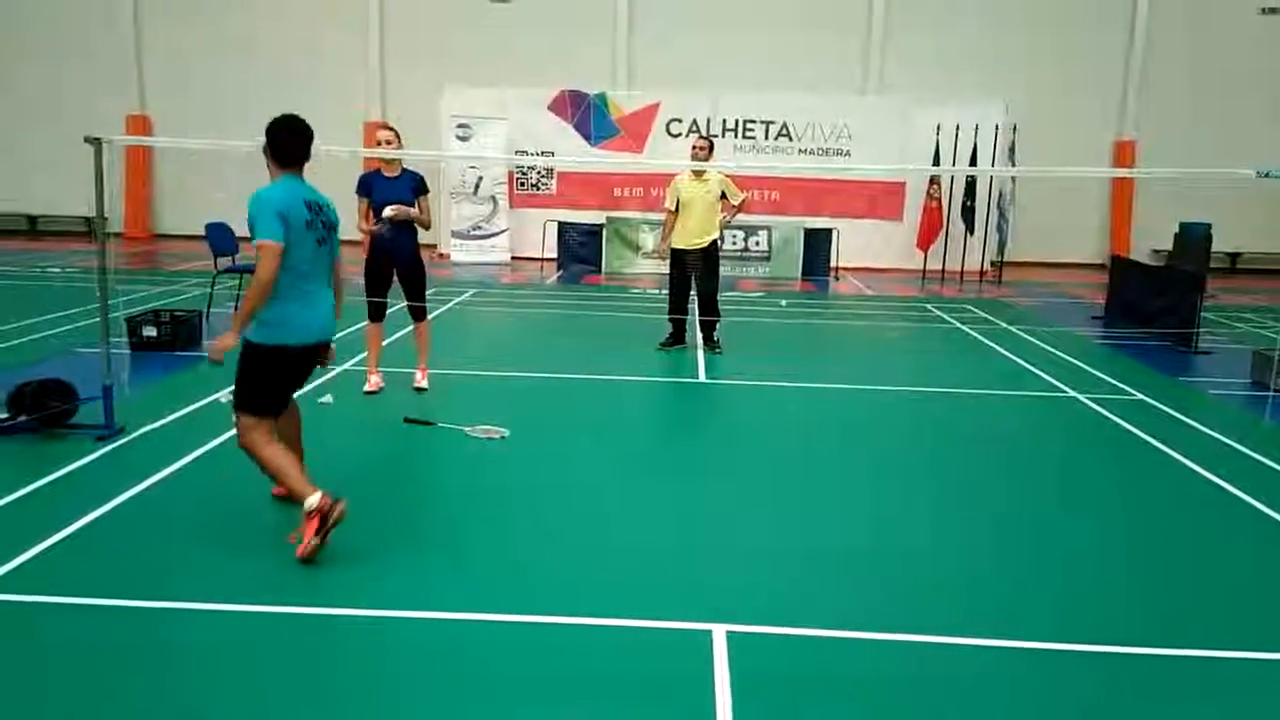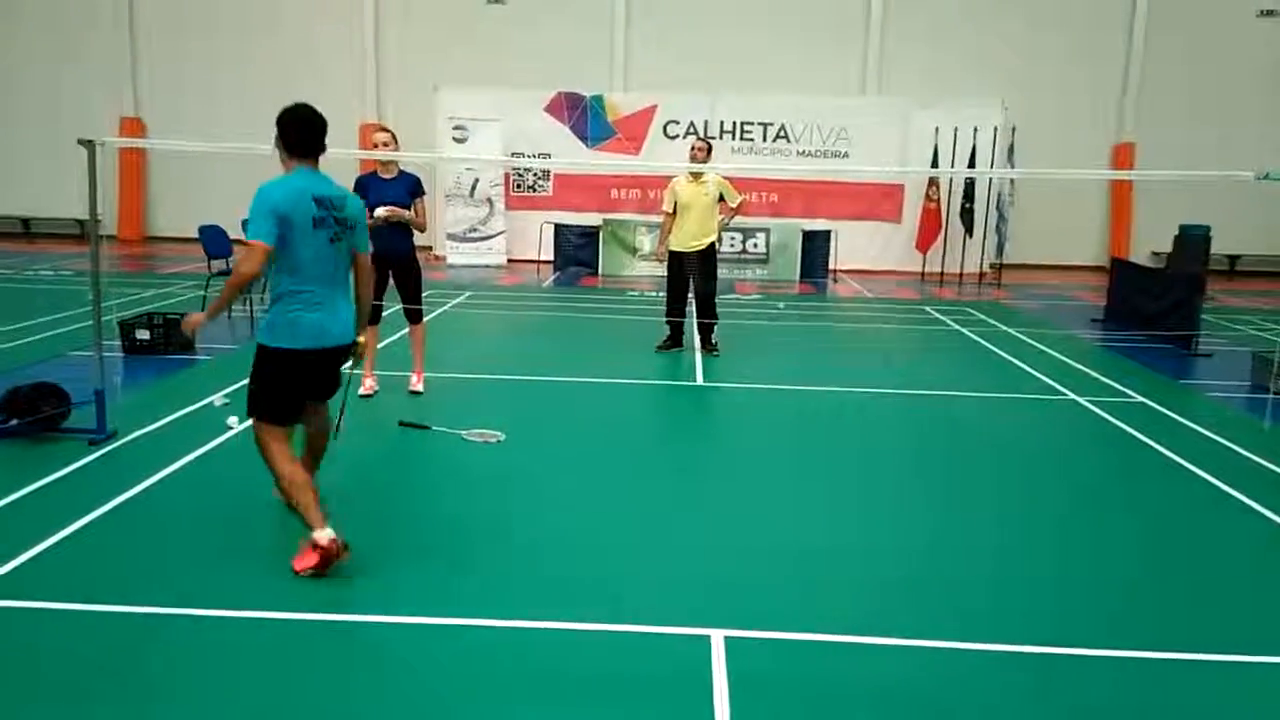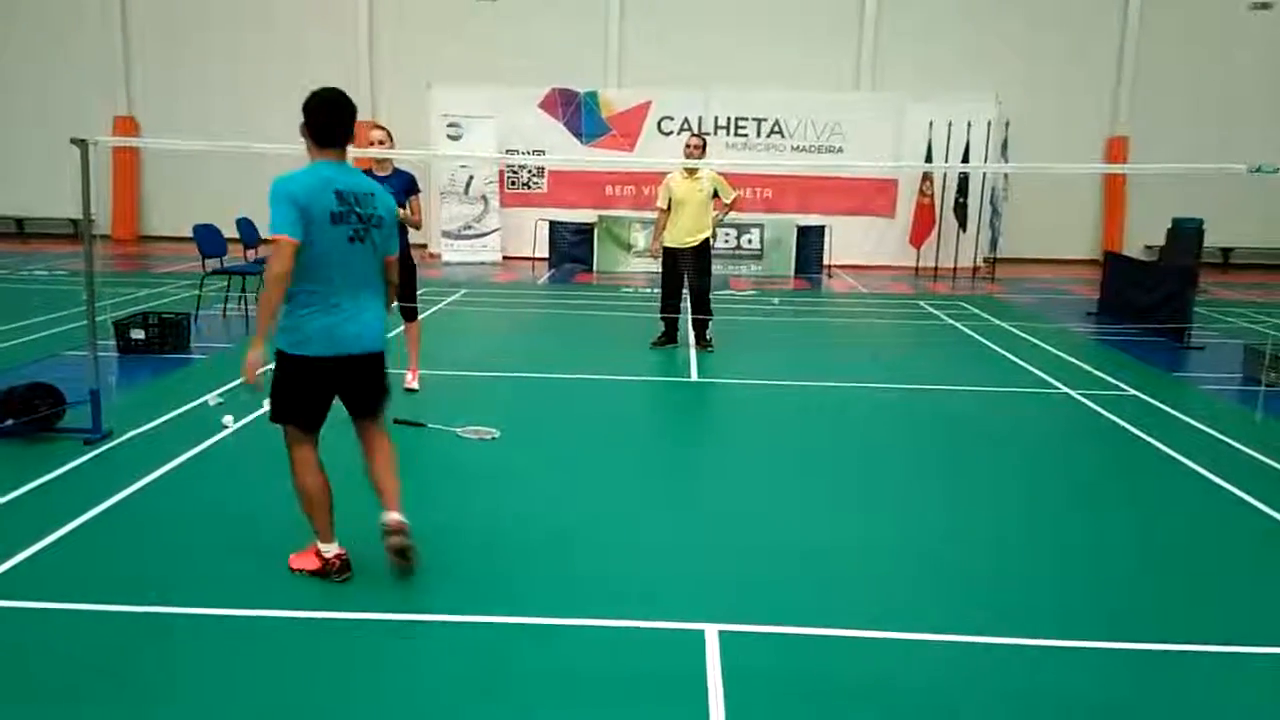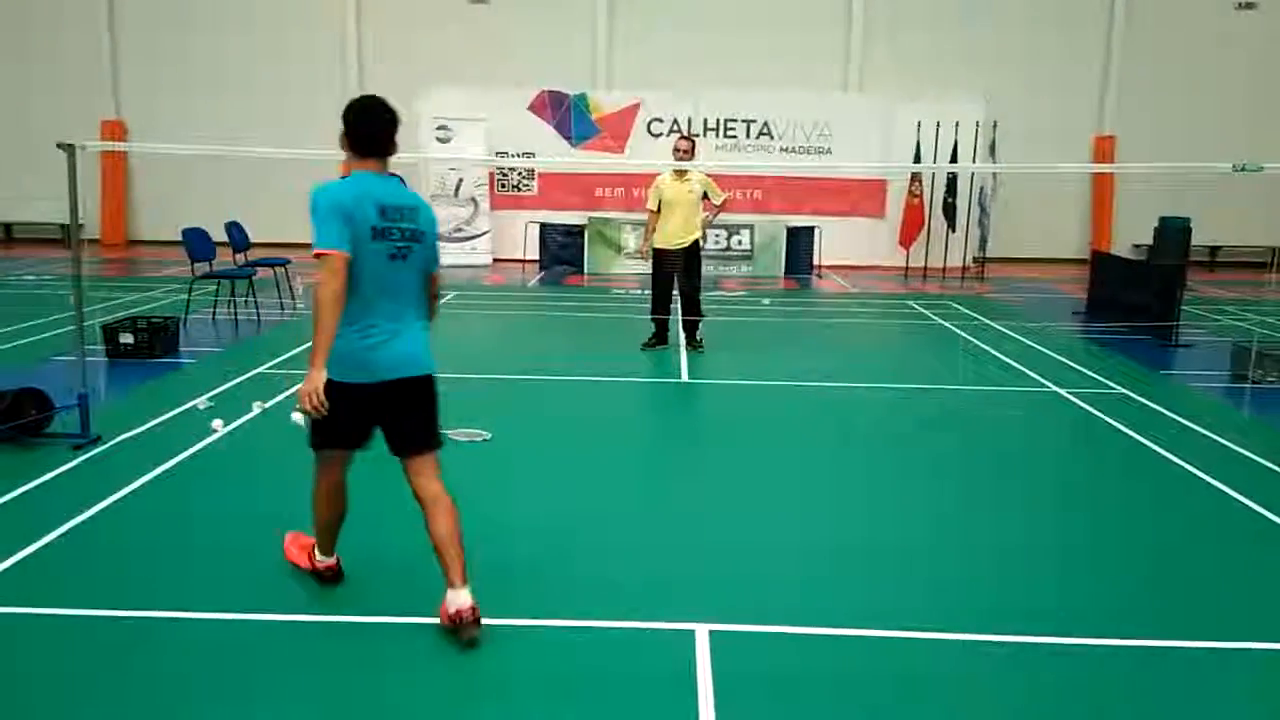
dt=0.2s
person 1, frame 1
left shoulder: (269, 199)
right shoulder: (325, 205)
left elbow: (268, 269)
left wrist: (233, 331)
left hip: (276, 331)
right hip: (316, 329)
left knee: (252, 431)
right knee: (280, 400)
left ankle: (315, 502)
right ankle: (295, 481)
person 1, frame 2
left shoulder: (273, 194)
right shoulder: (349, 200)
left elbow: (250, 267)
right elbow: (365, 274)
left wrist: (208, 314)
right wrist: (360, 331)
left hip: (289, 334)
right hip: (338, 332)
left knee: (271, 436)
right knee: (314, 406)
left ankle: (323, 536)
right ankle: (304, 484)
person 1, frame 3
left shoulder: (292, 187)
right shoulder: (378, 194)
left elbow: (281, 265)
left wrist: (258, 341)
left hip: (307, 341)
right hip: (365, 339)
left knee: (301, 442)
right knee: (373, 430)
left ankle: (328, 551)
right ankle: (394, 519)
person 1, frame 4
left shoulder: (333, 197)
right shoulder: (420, 208)
left elbow: (333, 281)
left wrist: (316, 366)
left hip: (352, 364)
right hip: (412, 363)
left knee: (332, 463)
right knee: (426, 478)
left ankle: (323, 556)
right ankle: (459, 598)
person 2, frame 1
left shoulder: (415, 180)
right shoulder: (367, 180)
left elbow: (427, 223)
right elbow: (362, 221)
left wrist: (410, 214)
right wrist: (368, 229)
left hip: (409, 255)
right hip: (378, 255)
left knee: (418, 312)
right knee: (375, 314)
left ankle: (421, 370)
right ankle: (373, 373)
person 2, frame 2
left shoulder: (411, 181)
right shoulder: (363, 182)
left elbow: (422, 225)
left wrist: (404, 215)
right wrist: (368, 222)
left hip: (404, 257)
right hip: (374, 257)
left knee: (414, 315)
right knee: (371, 316)
left ankle: (417, 373)
right ankle: (368, 376)
person 2, frame 3
left shoulder: (406, 179)
left elbow: (418, 222)
left wrist: (399, 214)
left hip: (399, 254)
left knee: (409, 312)
left ankle: (413, 371)
person 2, frame 4
left shoulder: (395, 182)
right shoulder: (347, 183)
left elbow: (406, 221)
right elbow: (342, 220)
left wrist: (386, 215)
right wrist: (357, 221)
left hip: (389, 256)
right hip: (359, 256)
left knee: (396, 313)
right knee: (358, 315)
left ankle: (400, 370)
right ankle: (357, 372)
person 3, frame 1
left shoulder: (720, 180)
right shoulder: (678, 181)
left elbow: (739, 200)
right elbow: (671, 214)
left wrist: (727, 218)
right wrist: (664, 241)
left hip: (707, 246)
right hip: (680, 246)
left knee: (708, 295)
right knee: (678, 294)
left ankle: (710, 337)
right ankle: (677, 335)
person 3, frame 2
left shoulder: (718, 182)
right shoulder: (676, 183)
left elbow: (737, 202)
right elbow: (669, 216)
left wrist: (725, 221)
right wrist: (661, 244)
left hip: (705, 248)
right hip: (678, 248)
left knee: (706, 297)
right knee: (675, 297)
left ankle: (707, 340)
right ankle: (674, 338)
person 3, frame 3
left shoulder: (712, 178)
right shoulder: (670, 179)
left elbow: (732, 198)
right elbow: (663, 212)
left wrist: (720, 217)
right wrist: (656, 240)
left hip: (700, 245)
right hip: (673, 245)
left knee: (700, 293)
right knee: (670, 293)
left ankle: (702, 335)
right ankle: (669, 334)
person 3, frame 4
left shoulder: (701, 180)
right shoulder: (660, 181)
left elbow: (721, 199)
right elbow: (653, 214)
left wrist: (710, 218)
right wrist: (646, 242)
left hip: (690, 245)
right hip: (663, 246)
left knee: (691, 294)
right knee: (660, 294)
left ankle: (692, 336)
right ankle: (660, 335)
